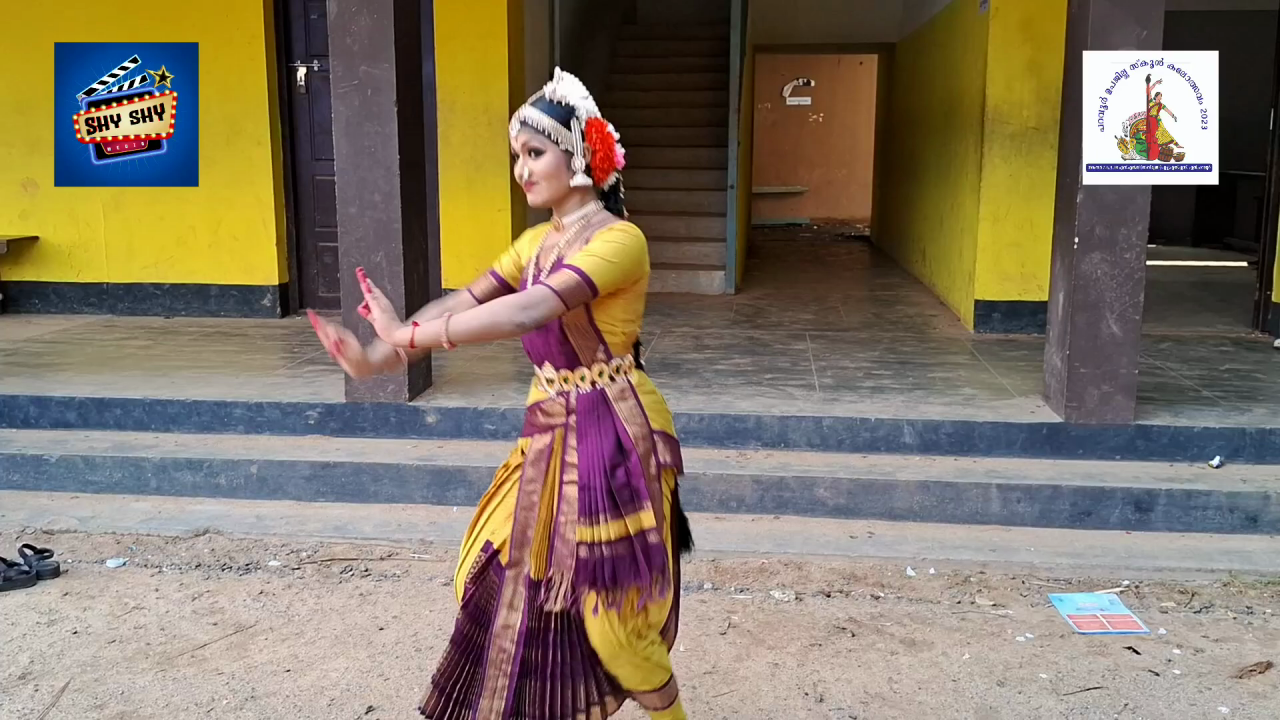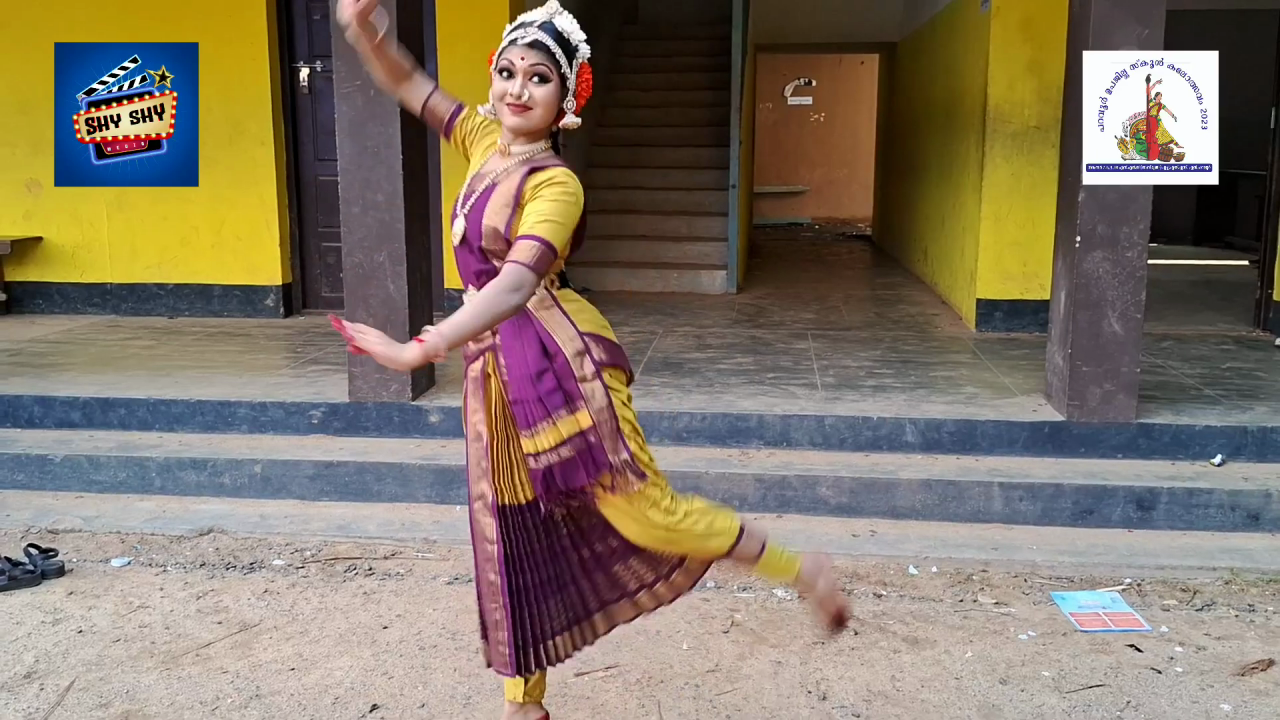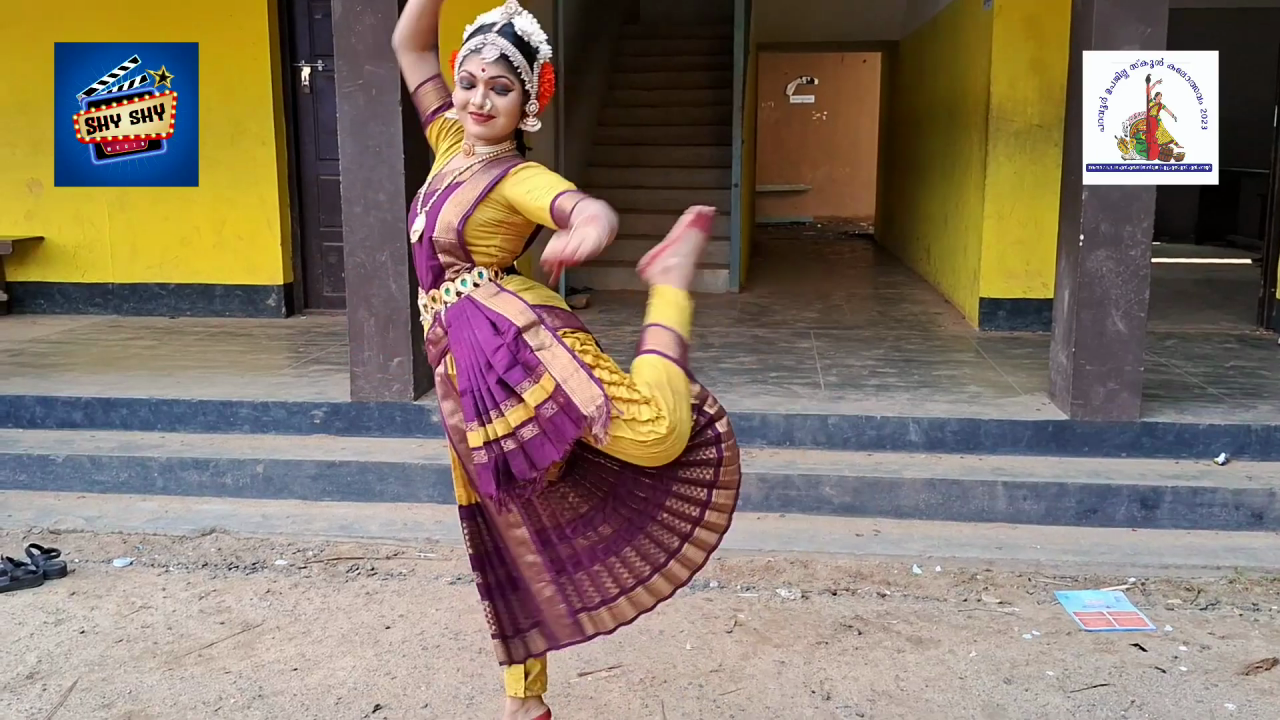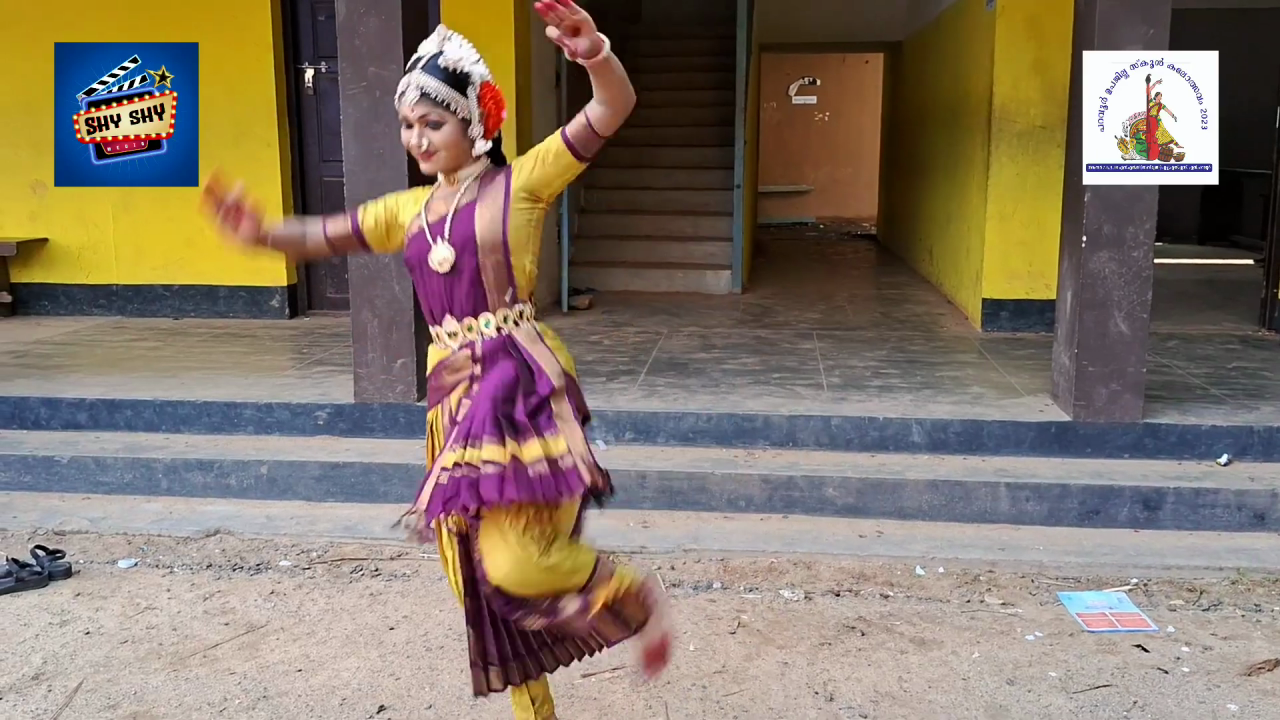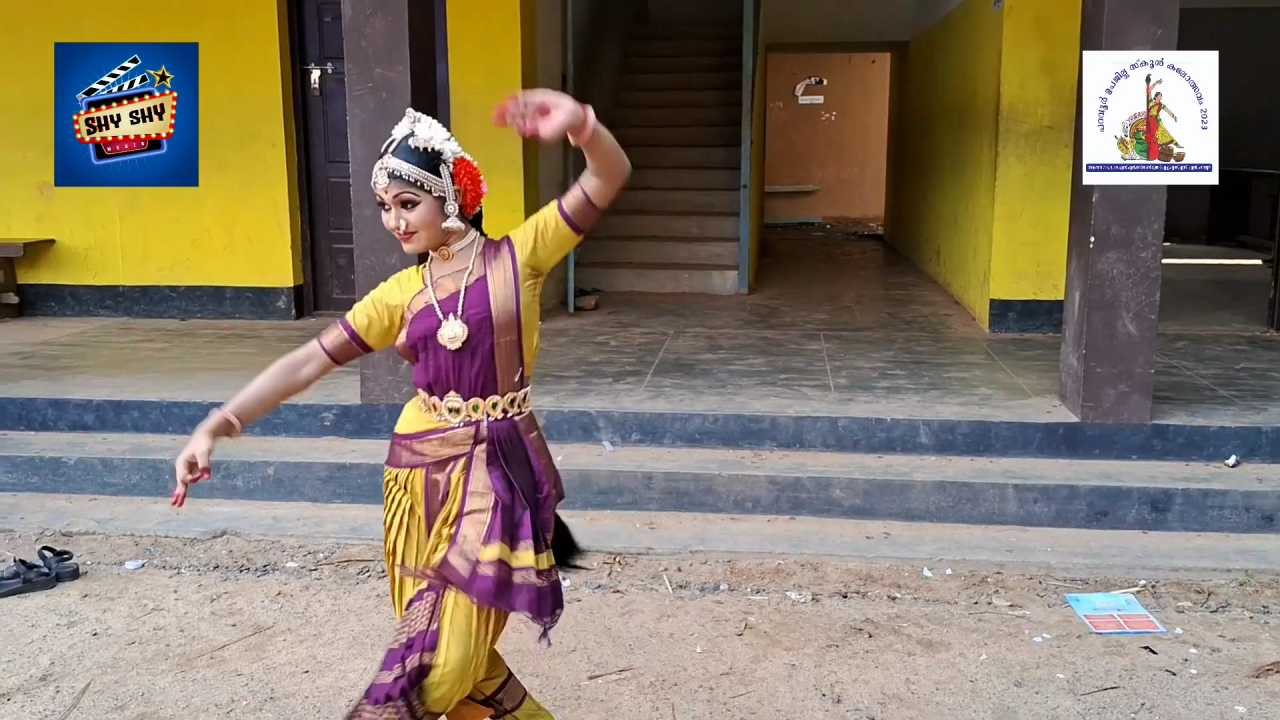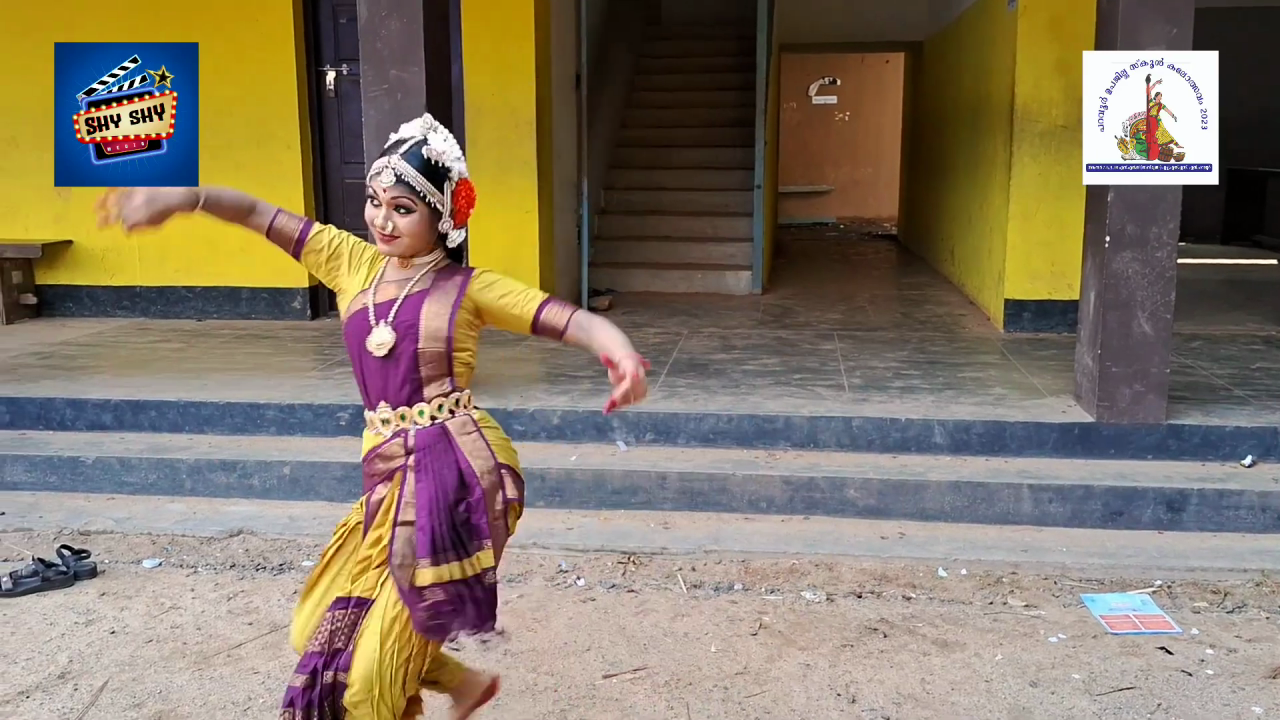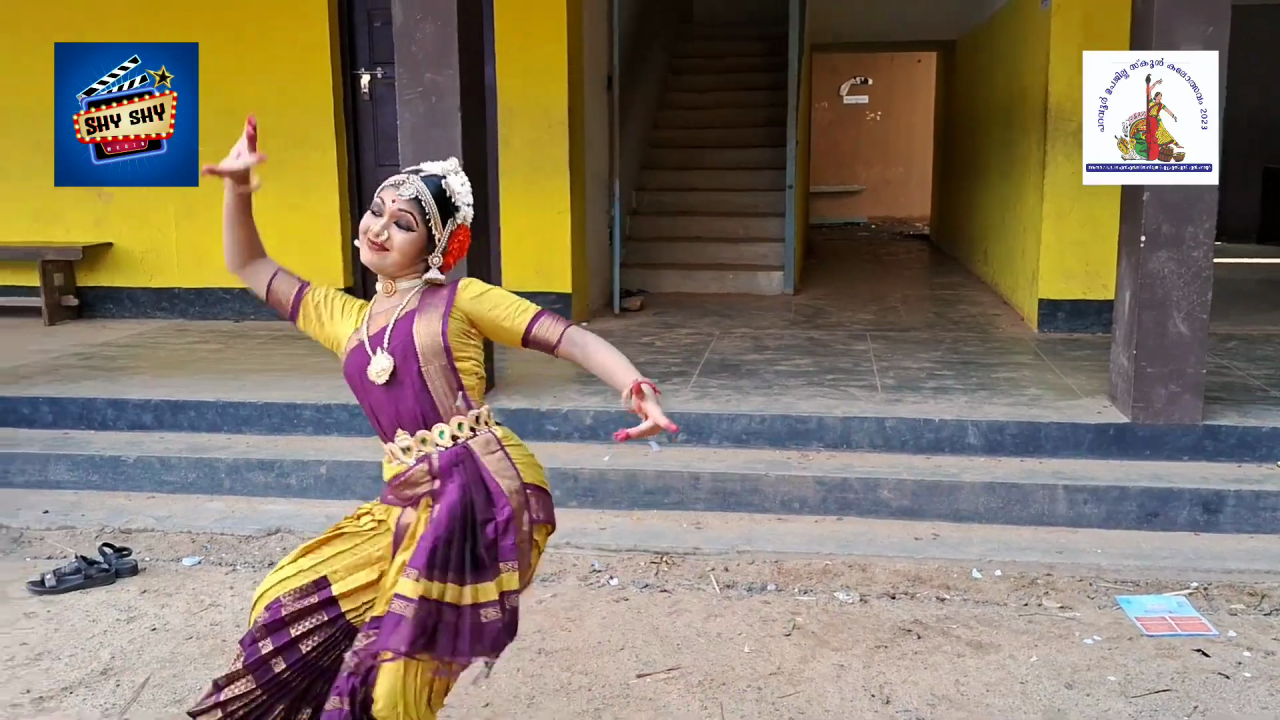
dt=0.2s
person 1, frame 1
left shoulder: (618, 241)
right shoulder: (541, 241)
left elbow: (533, 313)
right elbow: (462, 303)
left wrist: (406, 341)
right wrist: (378, 353)
left hip: (609, 444)
right hip: (547, 439)
left knee: (617, 619)
right knee: (497, 583)
person 1, frame 2
left shoulder: (556, 185)
right shoulder: (490, 140)
left elbow: (516, 283)
right elbow: (402, 78)
left wrist: (418, 349)
left hip: (548, 358)
right hip: (493, 376)
left knee: (637, 507)
right knee: (510, 533)
left ankle: (799, 570)
person 1, frame 3
left shoulder: (525, 181)
right shoulder: (457, 146)
left elbow: (596, 216)
left wrist: (584, 235)
left hip: (512, 342)
right hip: (465, 367)
left knee: (652, 432)
right knee: (505, 536)
left ankle: (670, 265)
person 1, frame 4
left shoulder: (528, 182)
right shoulder: (415, 209)
left elbow: (611, 113)
right elbow: (314, 240)
right wrist: (258, 230)
left hip: (518, 386)
right hip: (456, 400)
left knee: (516, 566)
right knee: (482, 584)
left ankle: (628, 594)
person 1, frame 5
left shoulder: (517, 254)
right shoulder: (402, 294)
left elbow: (608, 178)
right elbow: (306, 363)
left wrist: (578, 124)
right wrist: (214, 428)
left hip: (499, 472)
right hip: (424, 472)
left knee: (447, 658)
right knee: (440, 647)
person 1, frame 6
left shoulder: (472, 289)
right shoulder: (364, 266)
left elbow: (580, 323)
right elbow: (259, 215)
left wrist: (621, 352)
right wrist: (178, 197)
left hip: (453, 483)
right hip: (385, 490)
right knee: (329, 641)
person 1, frame 7
left shoulder: (459, 300)
right shoulder: (349, 320)
left elbow: (573, 339)
right elbow: (249, 267)
left wrist: (636, 386)
right wrist: (237, 183)
left hip: (482, 500)
right hip: (414, 507)
right knee: (287, 606)
